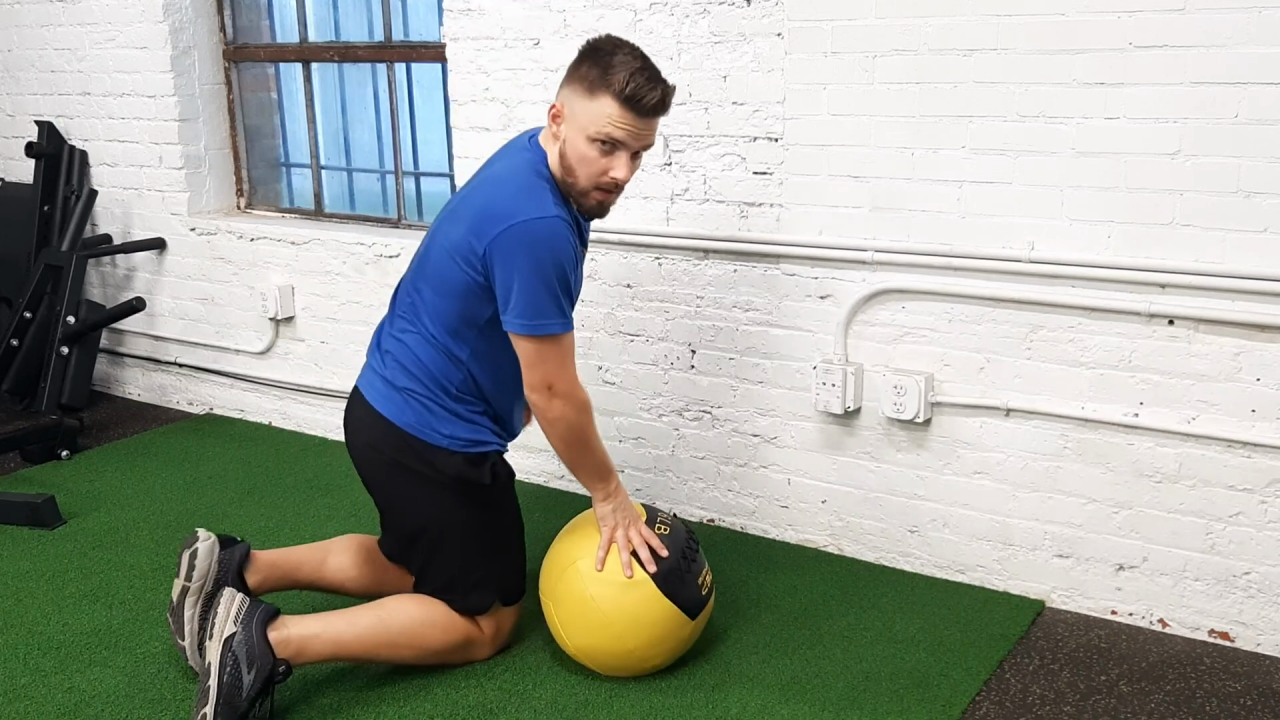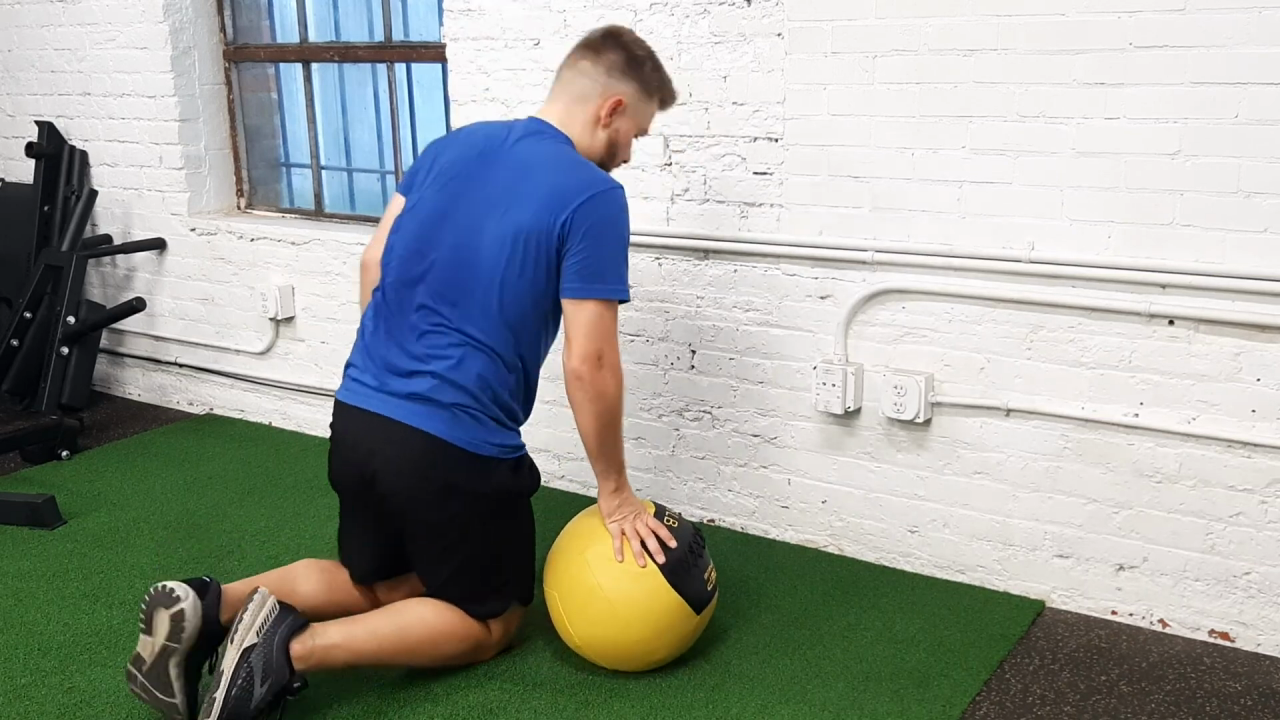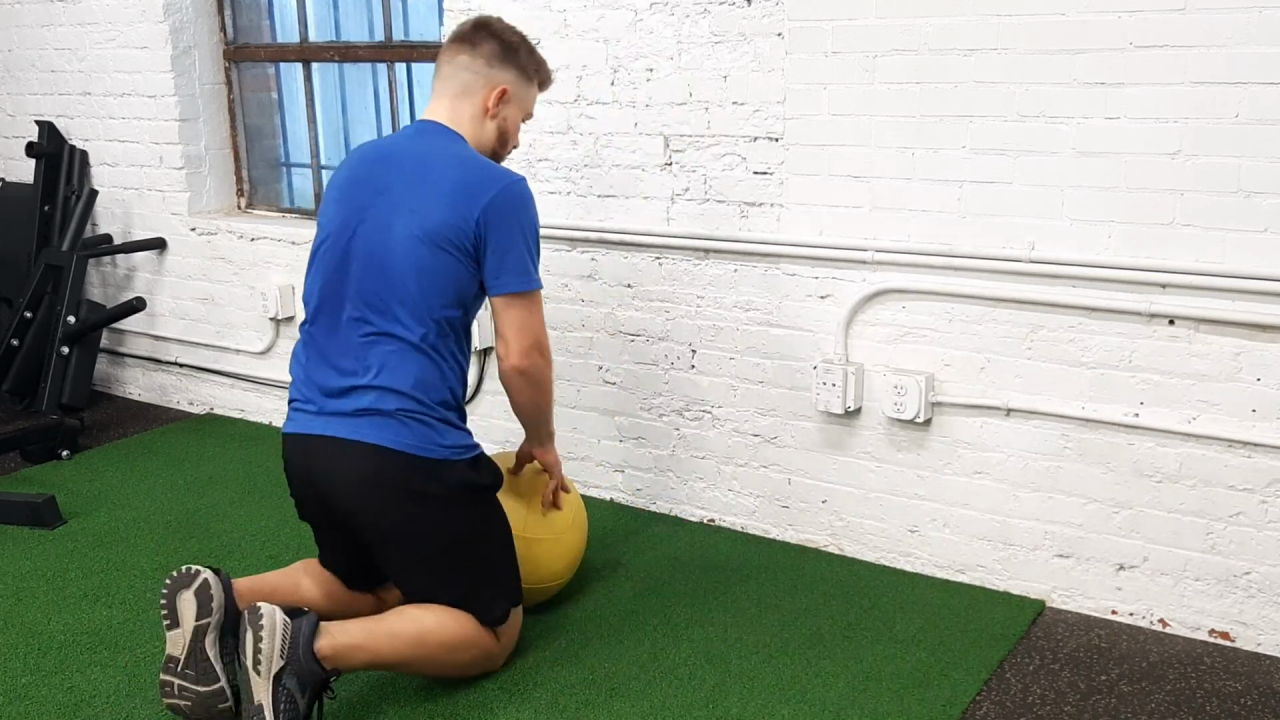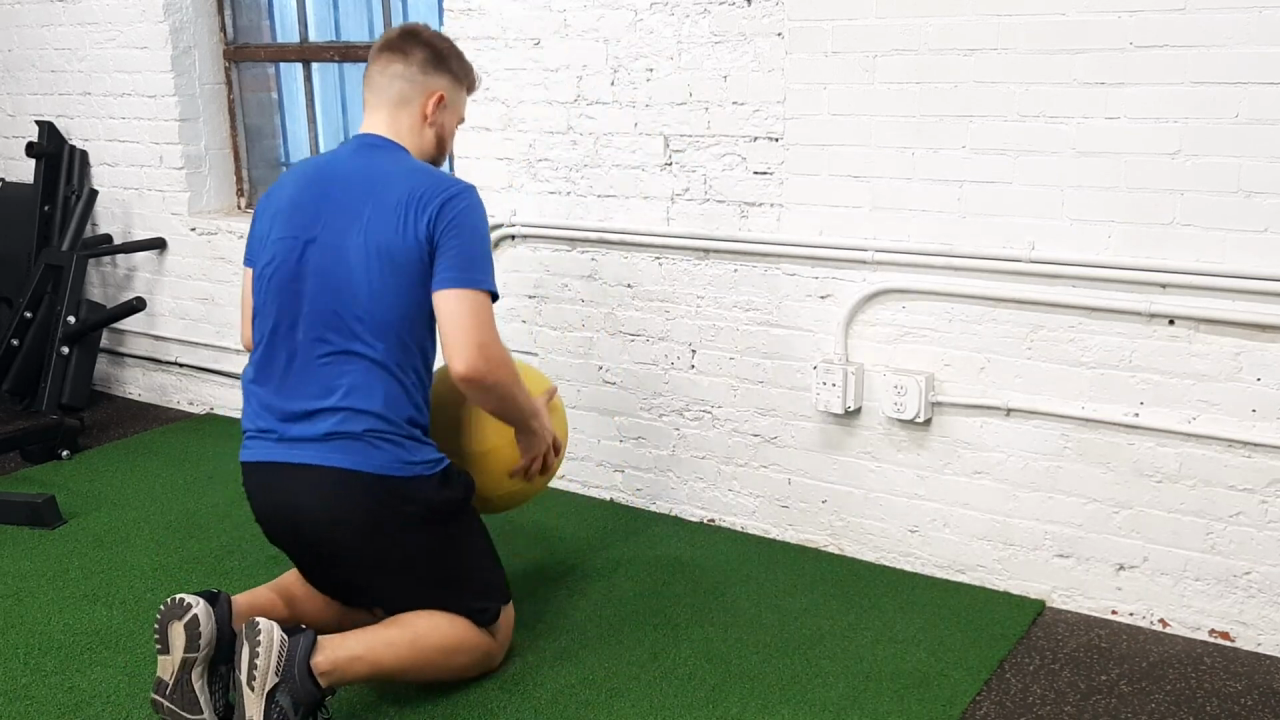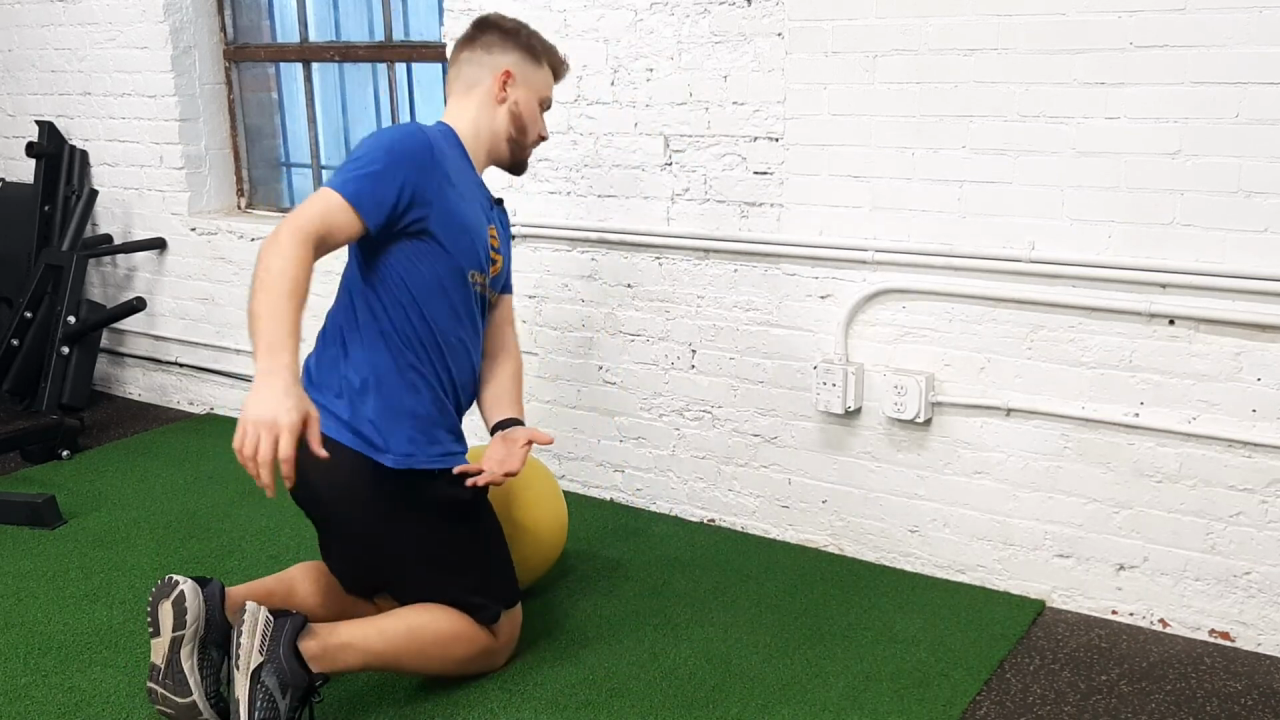
dt=1s
person 1, frame 1
left shoulder: (531, 158)
right shoulder: (535, 224)
right elbow: (552, 393)
right wrist: (610, 498)
left hip: (386, 408)
right hip: (431, 438)
left knee: (414, 566)
right knee: (482, 621)
left ankle: (237, 568)
right ankle: (271, 639)
person 1, frame 2
left shoulder: (455, 145)
right shoulder: (594, 197)
left elbow: (374, 265)
right elbow: (589, 366)
right wrist: (616, 494)
left hip: (357, 416)
right hip: (453, 447)
left knee: (375, 584)
right knee: (487, 621)
left ankle: (210, 608)
right ankle: (296, 647)
person 1, frame 3
left shoulder: (356, 167)
right shoulder: (496, 193)
right elbow: (521, 357)
right wrist: (542, 441)
left hip: (310, 440)
right hip: (405, 453)
left knee: (372, 585)
right knee: (490, 633)
left ankle: (225, 600)
right ankle: (314, 647)
person 1, frame 4
left shoulder: (285, 189)
right shoulder: (446, 202)
right elbow: (472, 361)
right wrist: (534, 423)
left hip: (269, 470)
right hip: (375, 476)
left knee: (364, 586)
right knee: (485, 630)
left ankle: (223, 620)
right ankle: (311, 663)
person 1, frame 5
left shoulder: (488, 214)
right shoulder: (412, 153)
left elbow: (495, 340)
right elbow: (291, 242)
left wrist: (505, 427)
right wrist: (276, 379)
left hip: (402, 451)
right hip: (383, 457)
left knee: (376, 591)
right knee: (490, 631)
left ankle: (218, 609)
right ankle: (301, 650)
